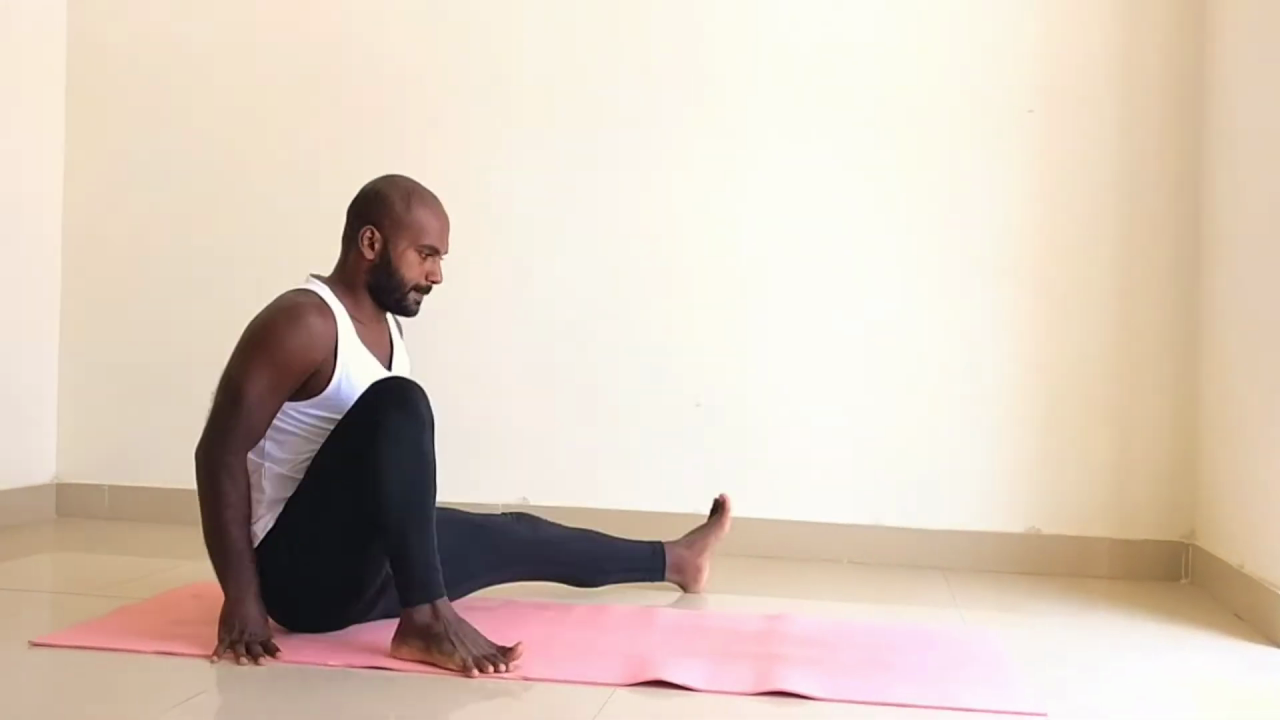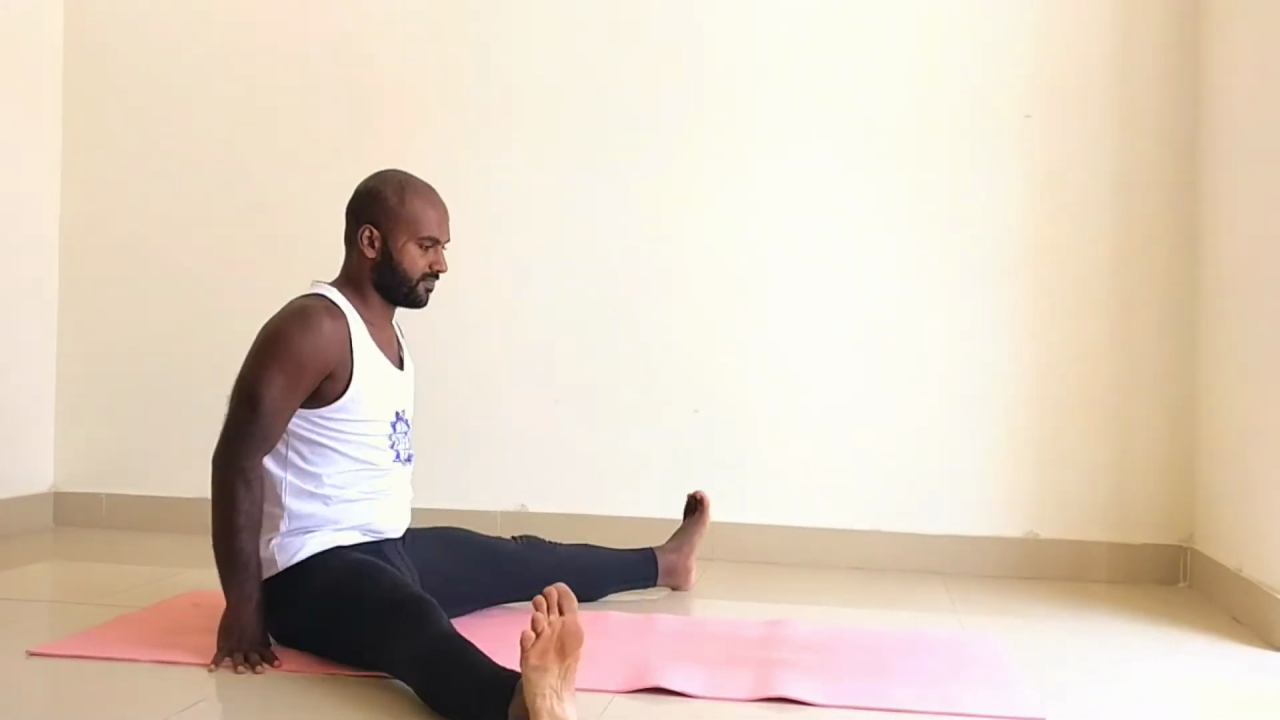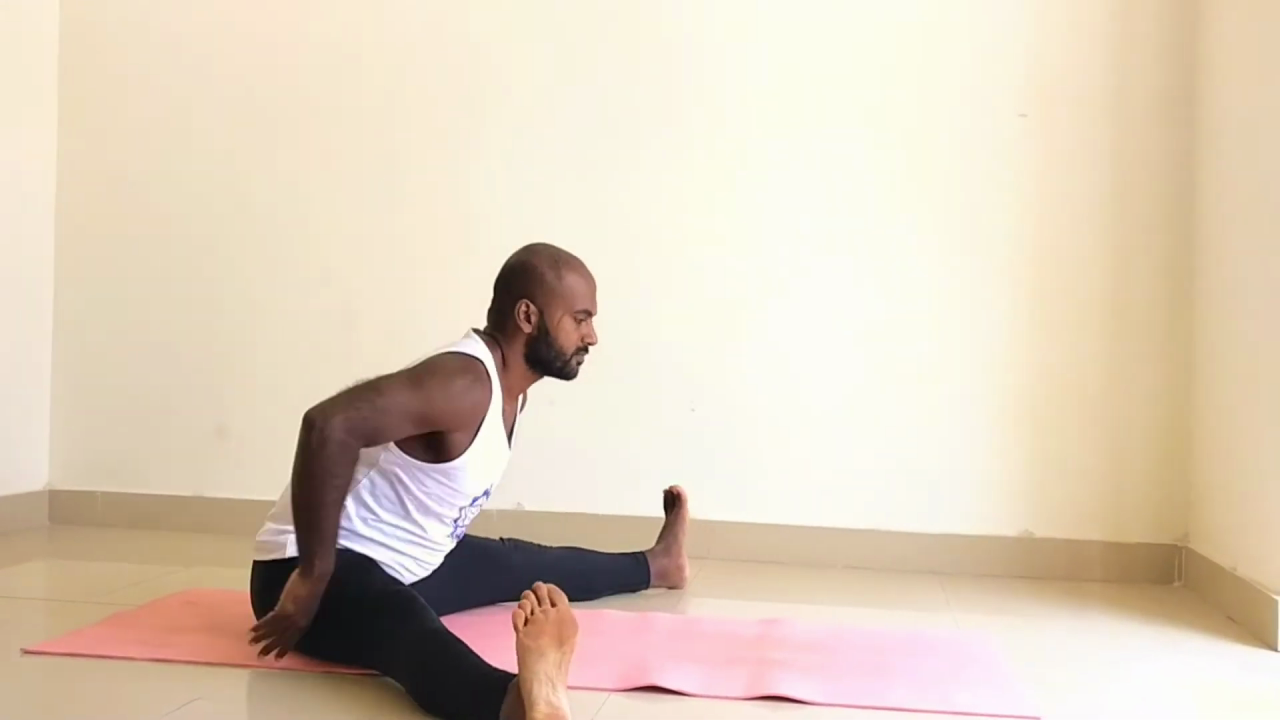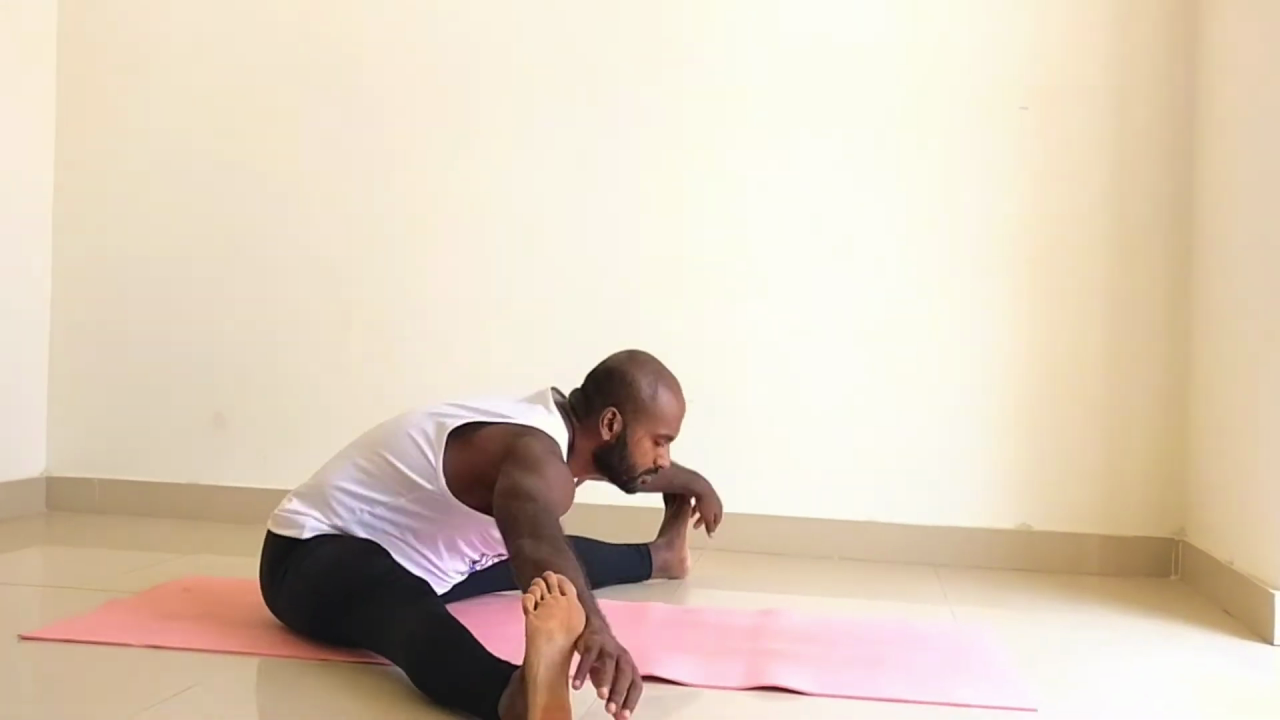
dt=0.2s
person 1, frame 1
left shoulder: (382, 325)
right shoulder: (304, 322)
right elbow: (219, 454)
right wrist: (241, 597)
left hip: (360, 560)
right hip: (304, 566)
left knee: (518, 537)
right knee: (403, 402)
left ankle: (669, 560)
right ankle: (430, 620)
person 1, frame 2
left shoulder: (379, 325)
right shoulder: (315, 328)
right elbow: (236, 460)
right wrist: (243, 606)
left hip: (387, 550)
right hip: (309, 573)
left knee: (525, 562)
right knee: (415, 622)
left ankle: (662, 565)
person 1, frame 3
left shoulder: (506, 380)
right shoulder: (463, 382)
right elbow: (326, 426)
right wrist: (315, 572)
left hip: (400, 564)
right hip: (312, 568)
left knee: (512, 563)
right knee: (407, 625)
left ankle: (654, 568)
person 1, frame 4
left shoulder: (568, 424)
right shoulder: (536, 455)
right elbow: (535, 550)
left wrist: (688, 483)
right wrist: (595, 629)
left hip: (391, 543)
right hip: (313, 553)
right knee: (410, 606)
left ankle: (655, 559)
